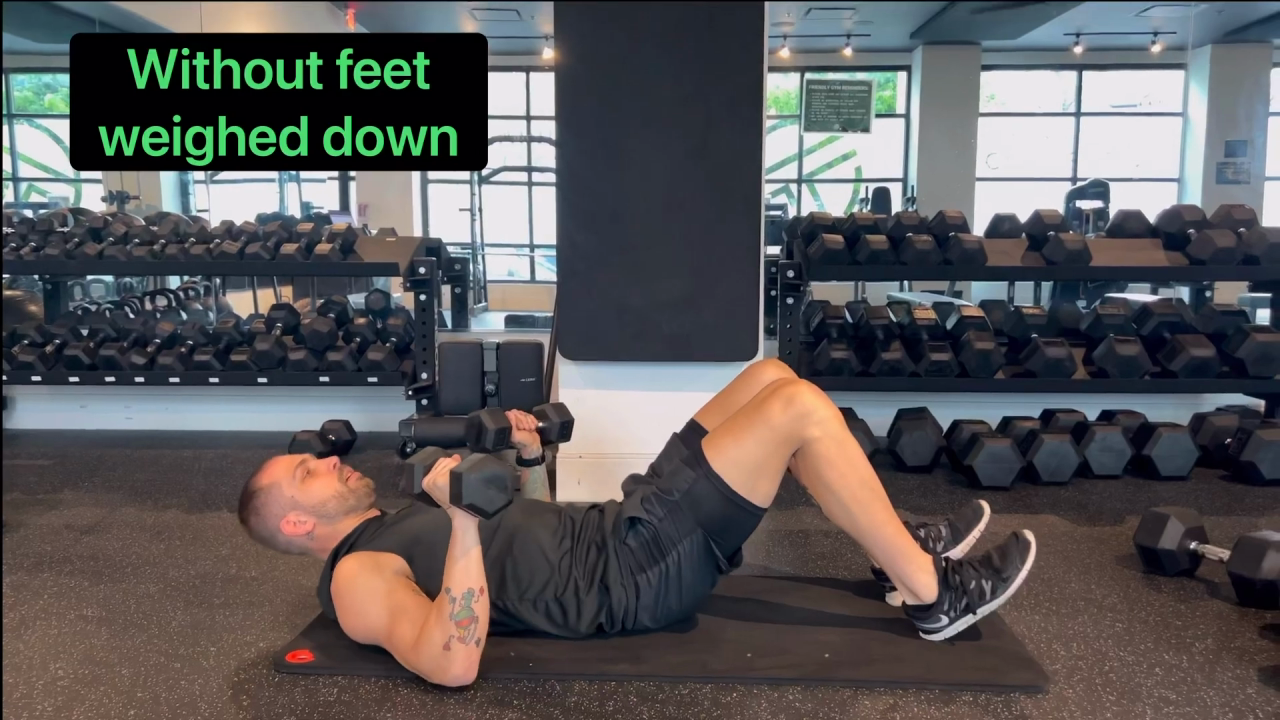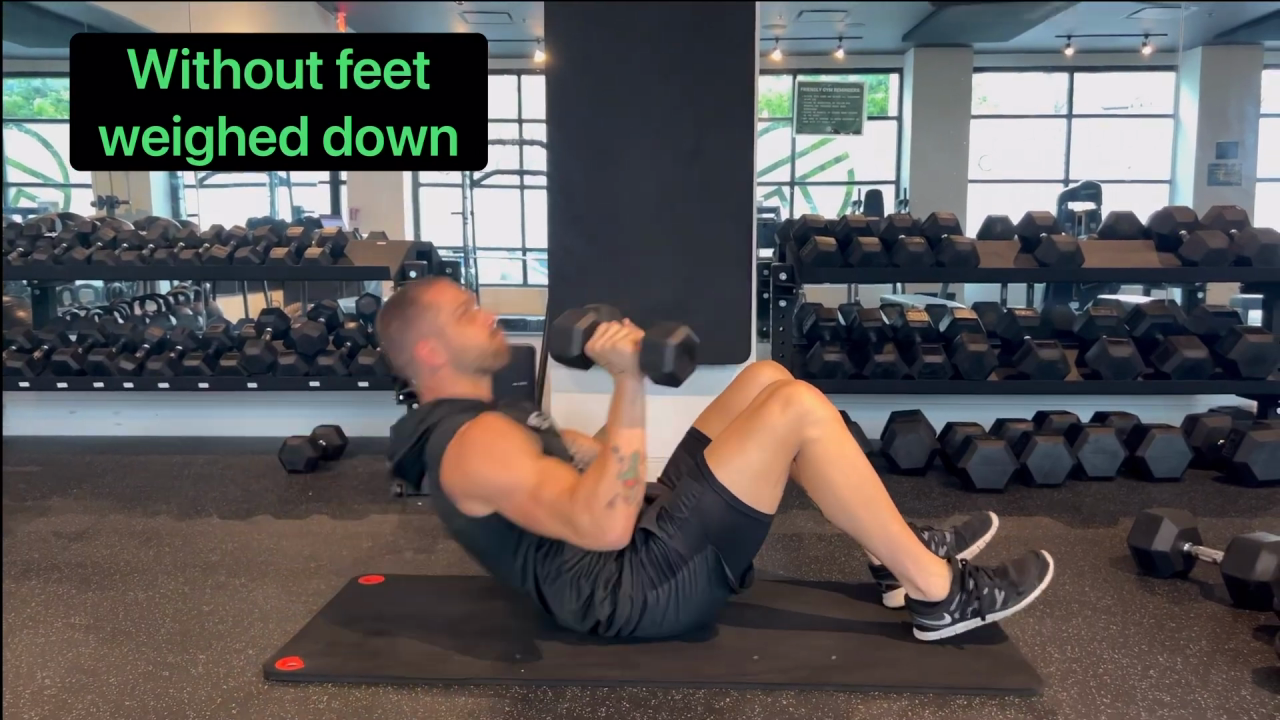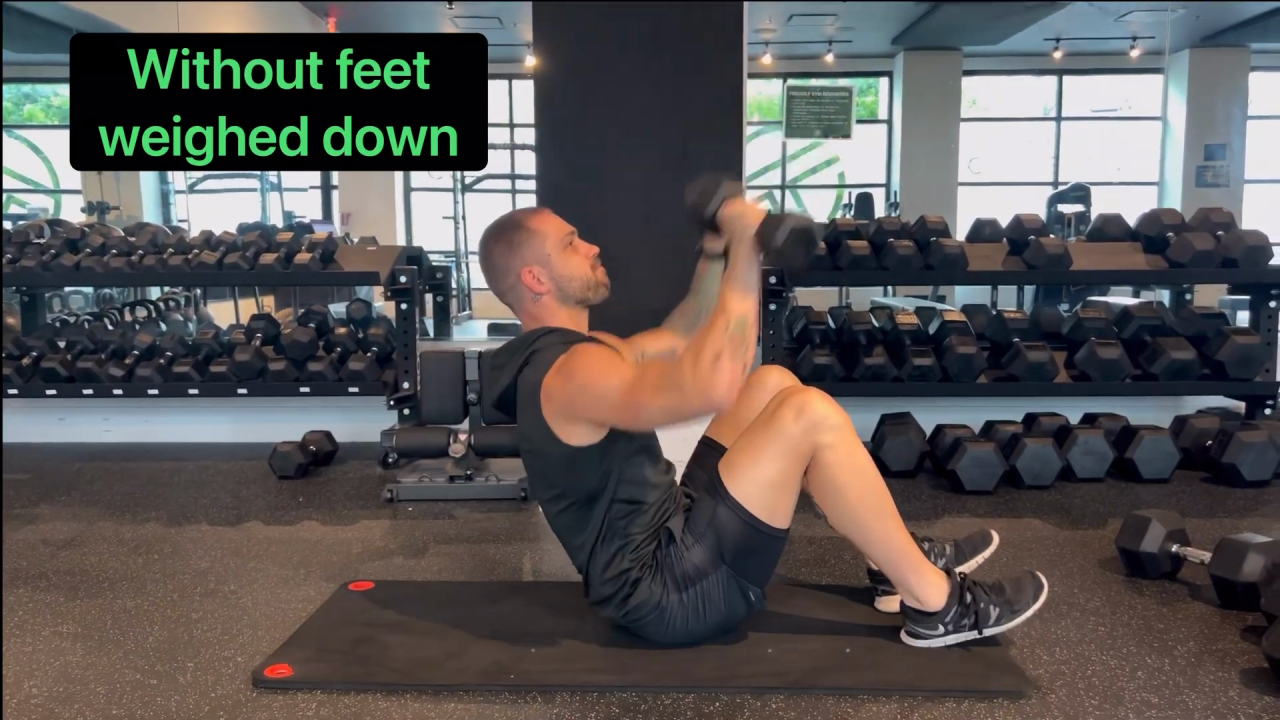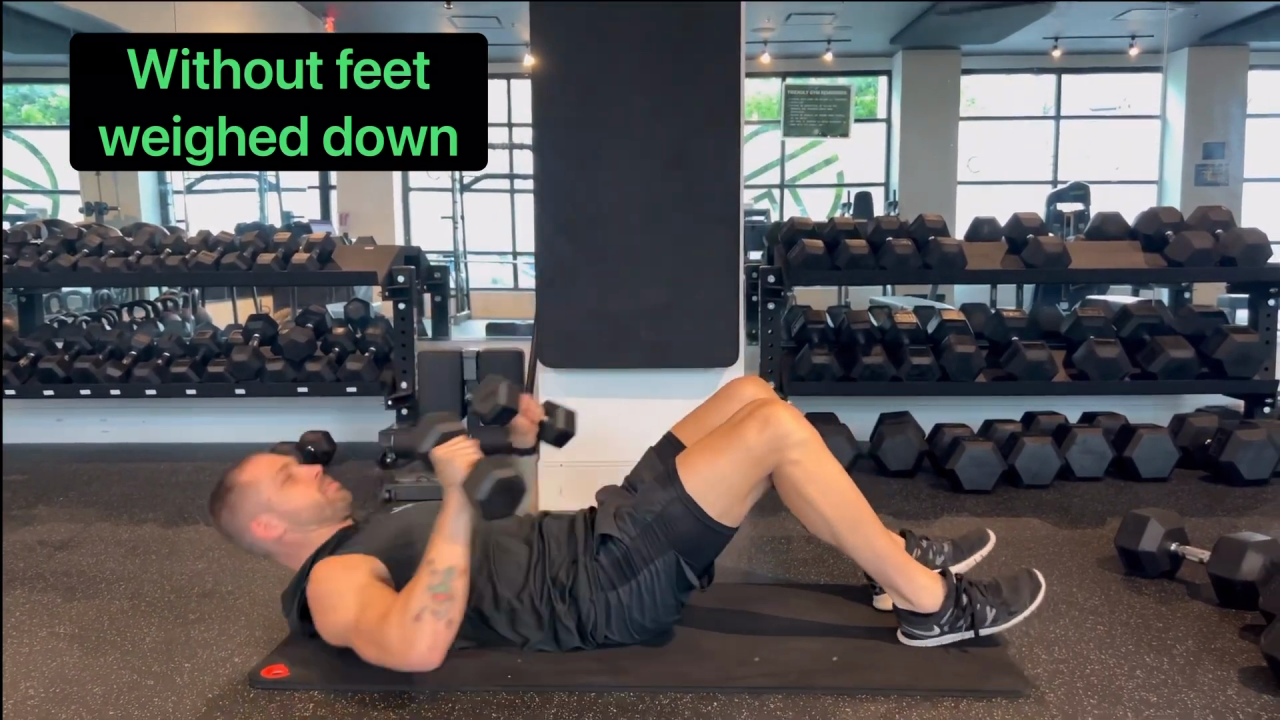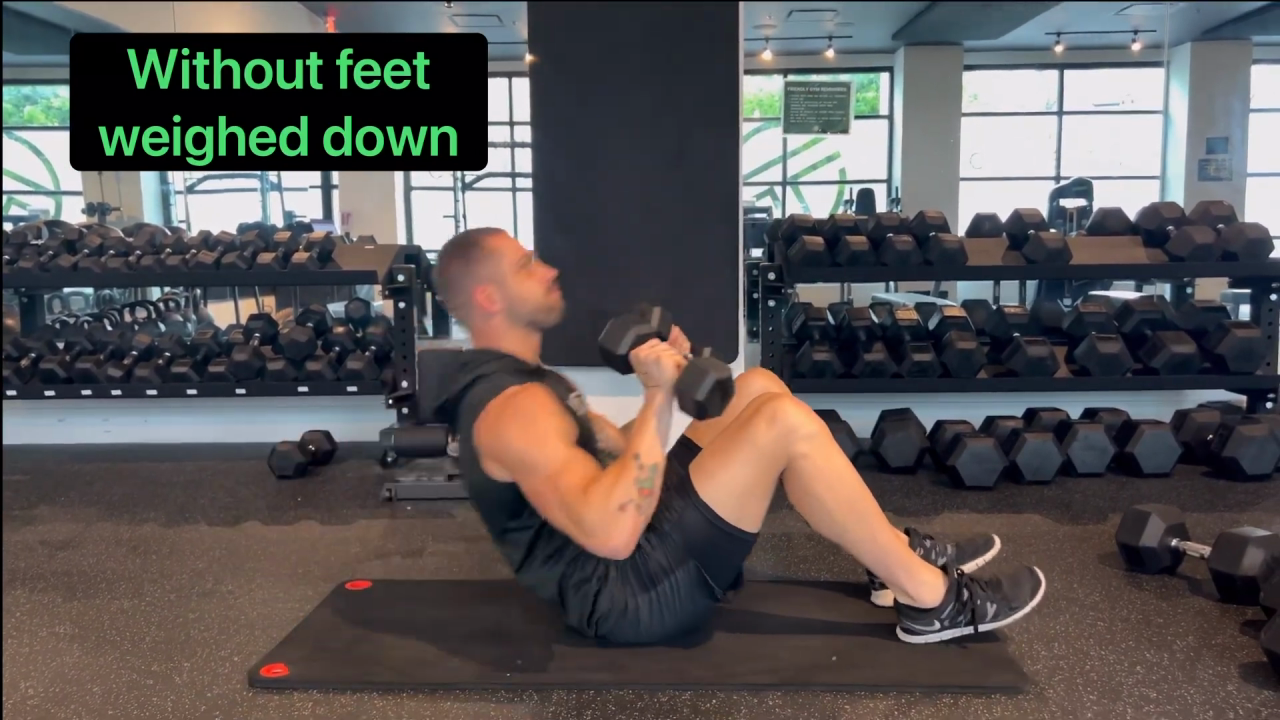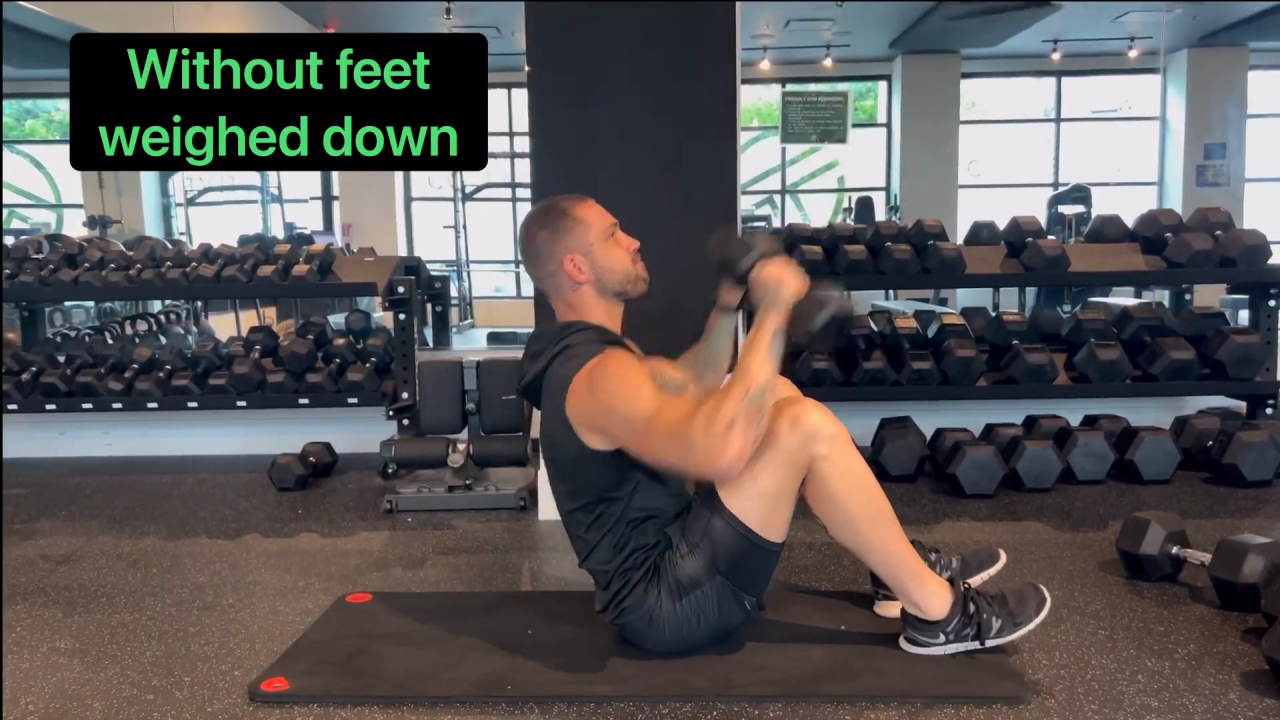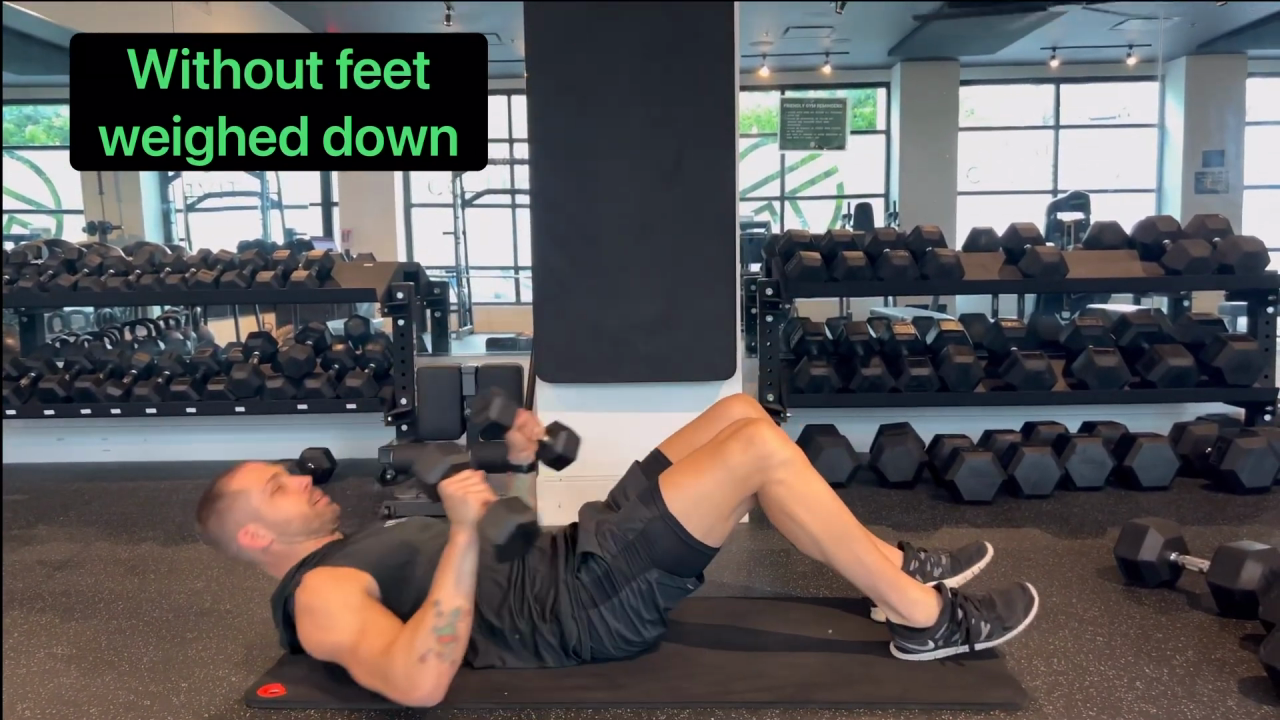
dt=0.7s
person 1, frame 1
left shoulder: (394, 530)
right shoulder: (360, 576)
right elbow: (455, 662)
left wrist: (528, 460)
right wrist: (463, 517)
left hip: (617, 527)
right hip: (636, 572)
left knee: (770, 376)
right knee: (800, 407)
left ankle: (899, 545)
right ankle: (931, 593)
person 1, frame 2
left shoulder: (483, 421)
right shoulder: (474, 446)
left elbow: (598, 461)
right elbow: (605, 524)
left wrist: (626, 373)
right wrist: (629, 381)
left hip: (648, 540)
right hip: (644, 587)
left knee: (767, 380)
right knee: (797, 409)
left ankle: (900, 557)
right ankle: (943, 592)
person 1, frame 3
left shoulder: (566, 355)
right shoulder: (572, 373)
left elbow: (678, 342)
right elbow: (713, 389)
left wrist: (715, 250)
right wrist: (744, 254)
left hip: (670, 545)
right hip: (667, 591)
left knee: (775, 385)
right knee: (810, 414)
left ankle: (901, 564)
right ankle: (934, 604)
person 1, frame 4
left shoulder: (368, 541)
right shoulder: (334, 584)
right elbow: (419, 646)
left wrist: (517, 452)
right wrist: (455, 497)
left hip: (597, 538)
right hip: (611, 586)
left knee: (752, 394)
right knee: (777, 427)
left ankle: (897, 556)
right ankle: (933, 602)
person 1, frame 5
left shoulder: (524, 384)
right shoulder: (511, 409)
left elbow: (617, 448)
right elbow: (612, 530)
left wrist: (665, 377)
right wrist: (660, 392)
left hip: (647, 550)
right hip: (638, 597)
left knee: (758, 389)
right knee: (784, 421)
left ankle: (899, 559)
right ankle: (932, 601)
person 1, frame 6
left shoulder: (587, 350)
right shoulder: (599, 374)
left elbow: (686, 397)
right elbow: (724, 450)
left wrist: (725, 308)
right wrist: (774, 310)
left hip: (676, 552)
right hip: (668, 600)
left knee: (782, 401)
right knee: (807, 426)
left ankle: (901, 570)
right ankle: (938, 614)
person 1, frame 7
left shoulder: (354, 549)
right shoulder: (321, 596)
right elbow: (421, 680)
left wrist: (514, 467)
right wrist: (465, 531)
left hip: (577, 551)
right hip: (594, 605)
left knee: (739, 412)
right knee: (760, 448)
left ankle: (896, 566)
right ankle: (927, 618)
